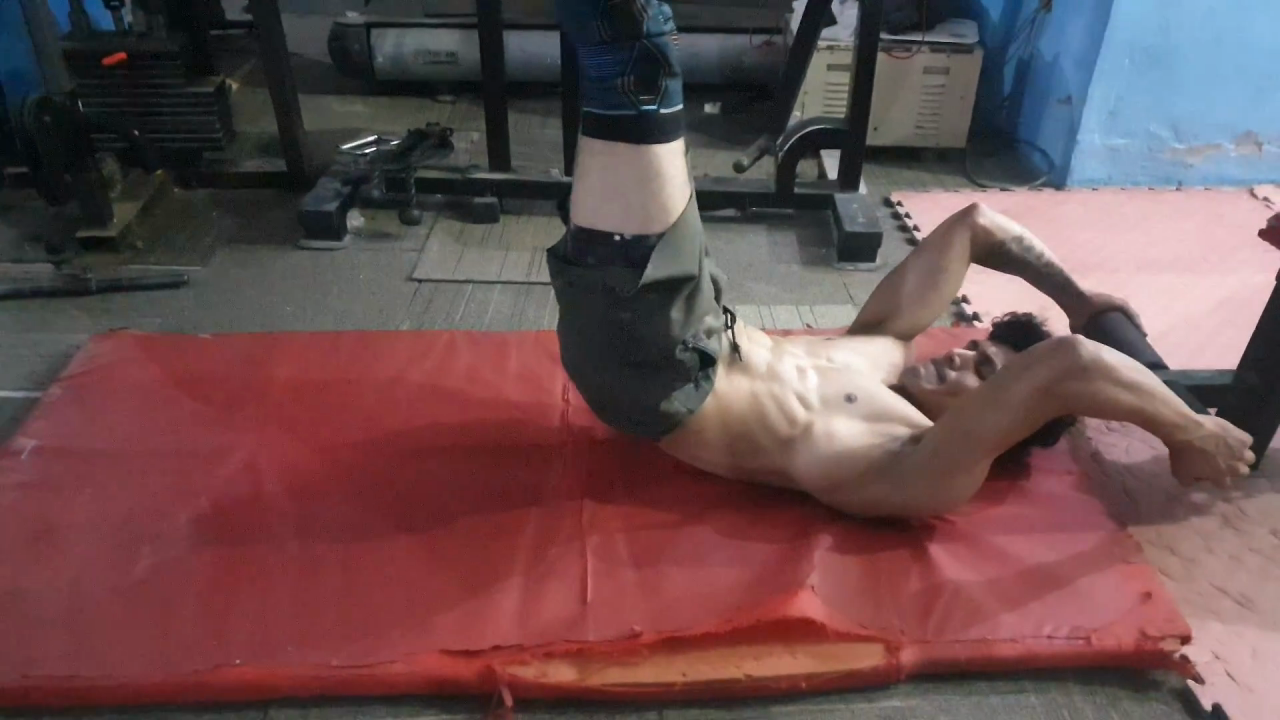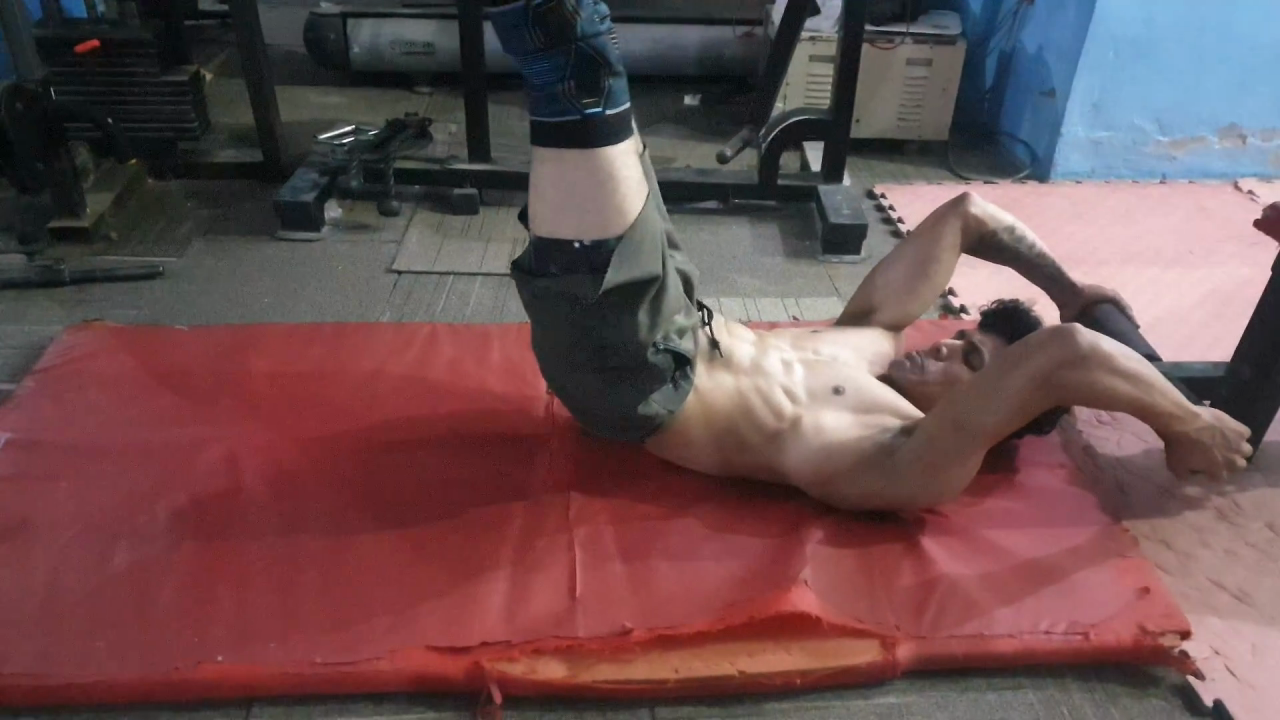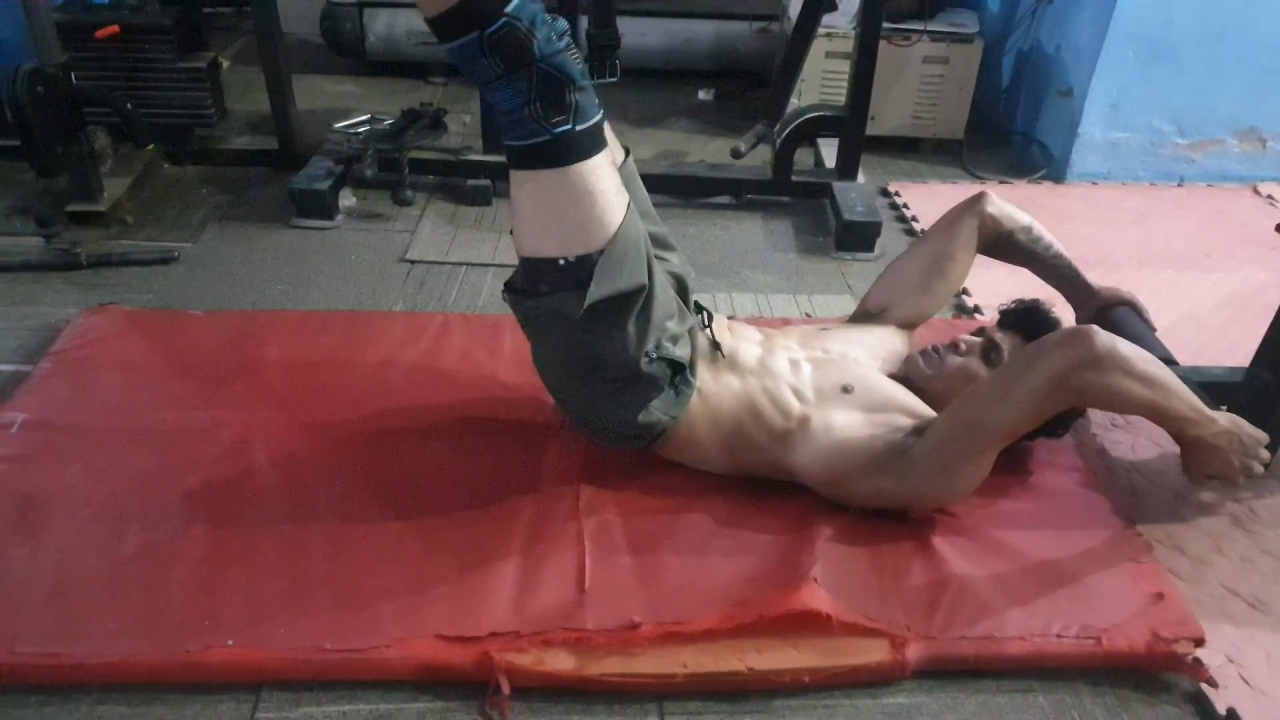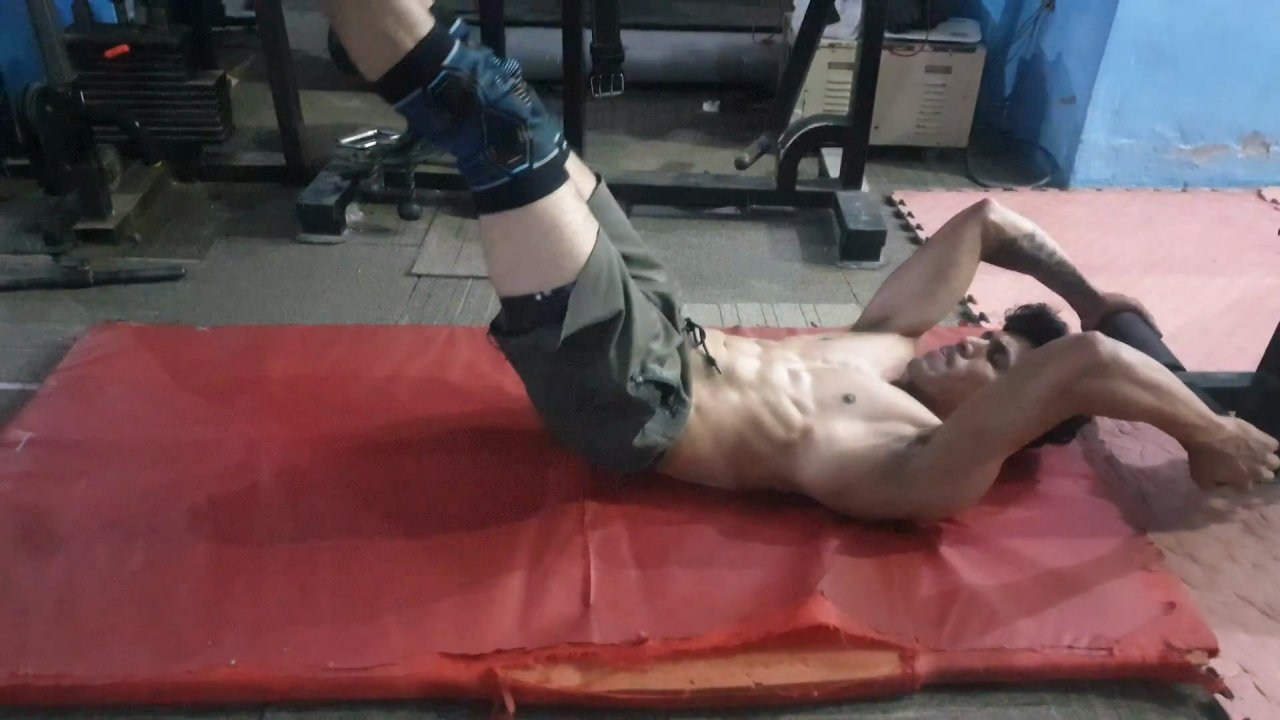
dt=0.5s
person 1, frame 1
left shoulder: (935, 475)
right shoulder: (883, 353)
right elbow: (975, 225)
left wrist: (1193, 437)
right wrist: (1079, 300)
left hip: (646, 365)
right hip: (704, 338)
person 1, frame 2
left shoulder: (927, 466)
right shoulder: (874, 344)
right elbow: (966, 214)
left wrist: (1187, 428)
right wrist: (1071, 291)
left hip: (631, 371)
right hip: (687, 334)
person 1, frame 3
left shoulder: (936, 468)
right shoulder: (885, 342)
right elbow: (982, 213)
left wrist: (1205, 432)
right wrist: (1086, 290)
left hip: (638, 382)
right hip: (684, 330)
left knee: (548, 92)
right knee: (552, 91)
person 1, frame 4
left shoulder: (944, 472)
right shoulder: (893, 349)
left elbow: (1083, 363)
right elbow: (985, 220)
right wrist: (1090, 295)
left hip: (631, 399)
right hip: (675, 345)
left knee: (506, 130)
right knee: (516, 133)
